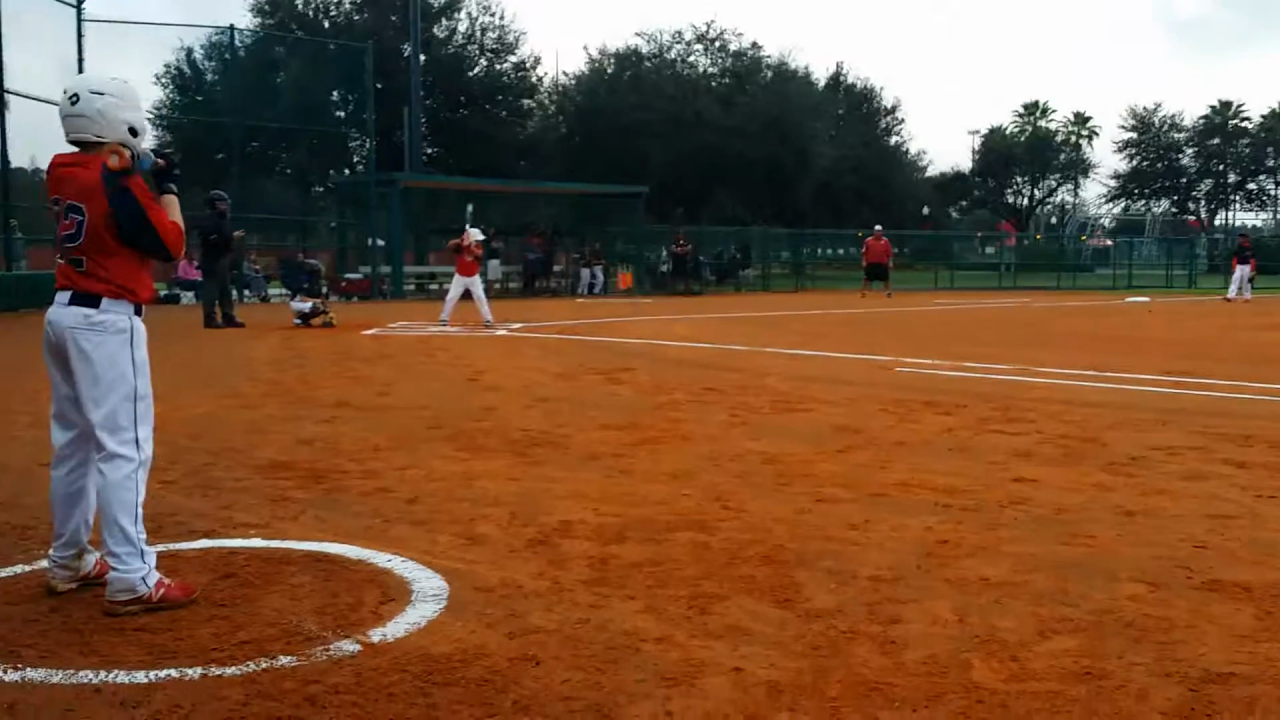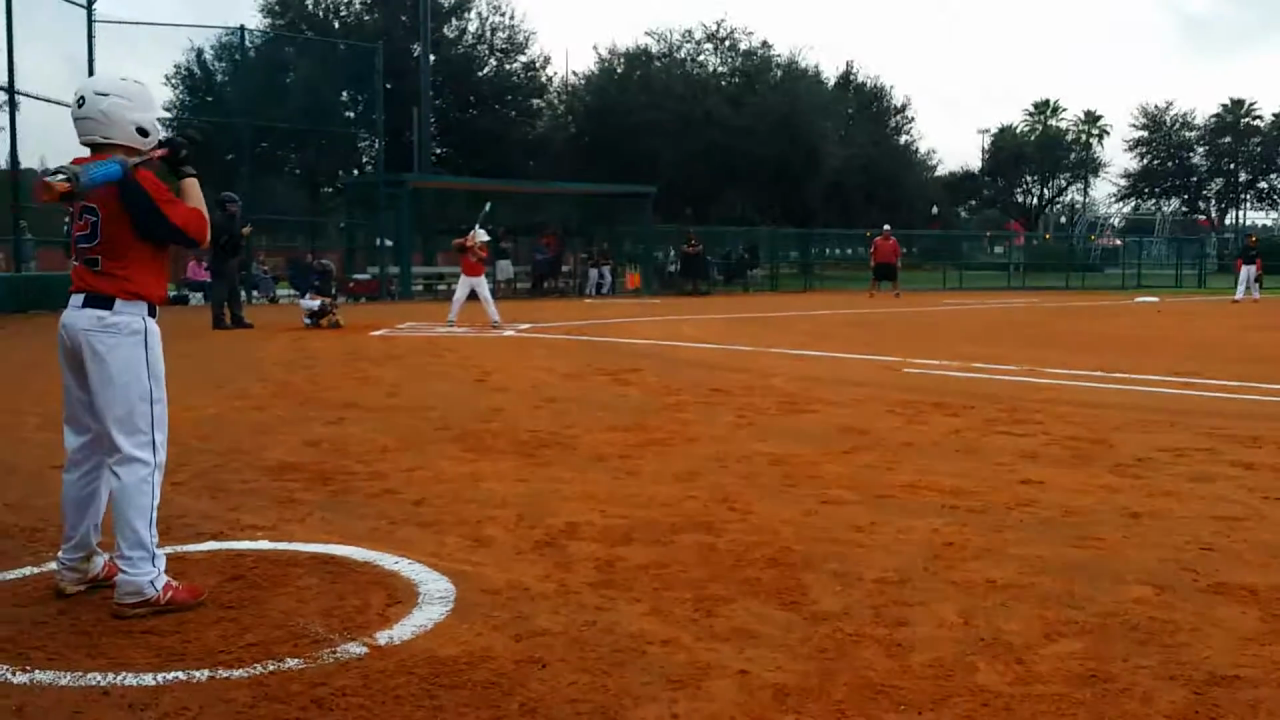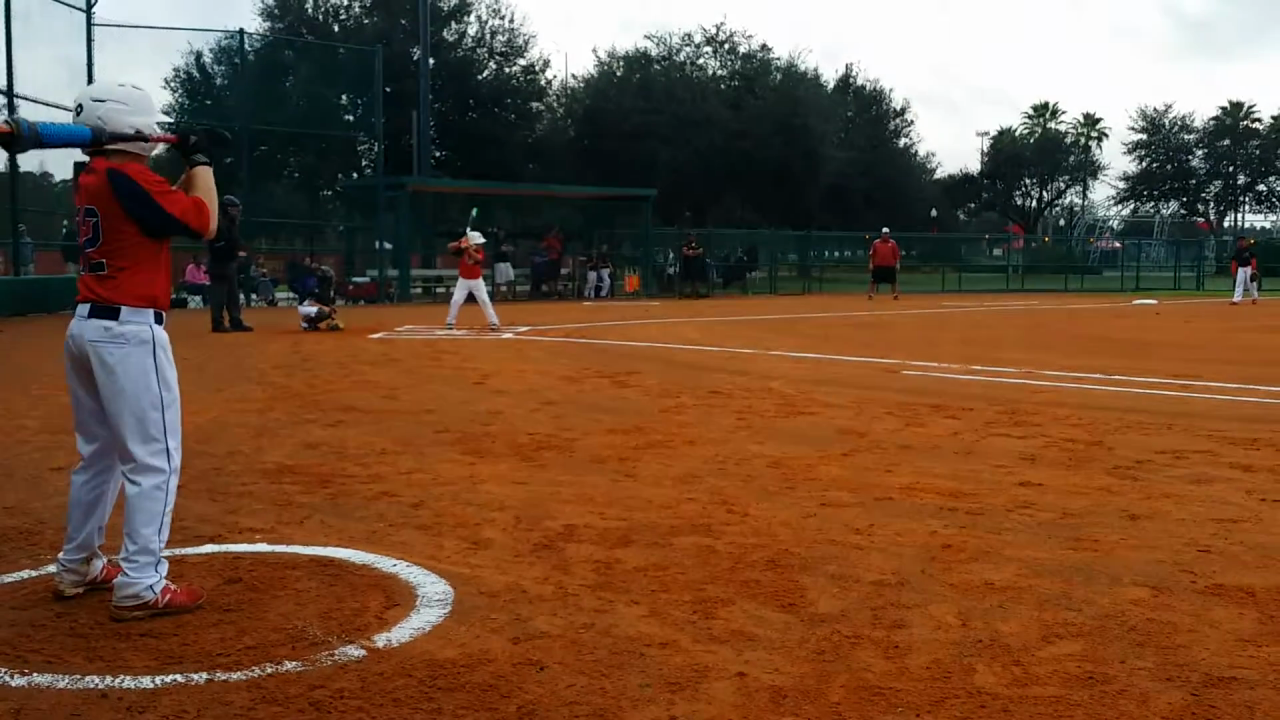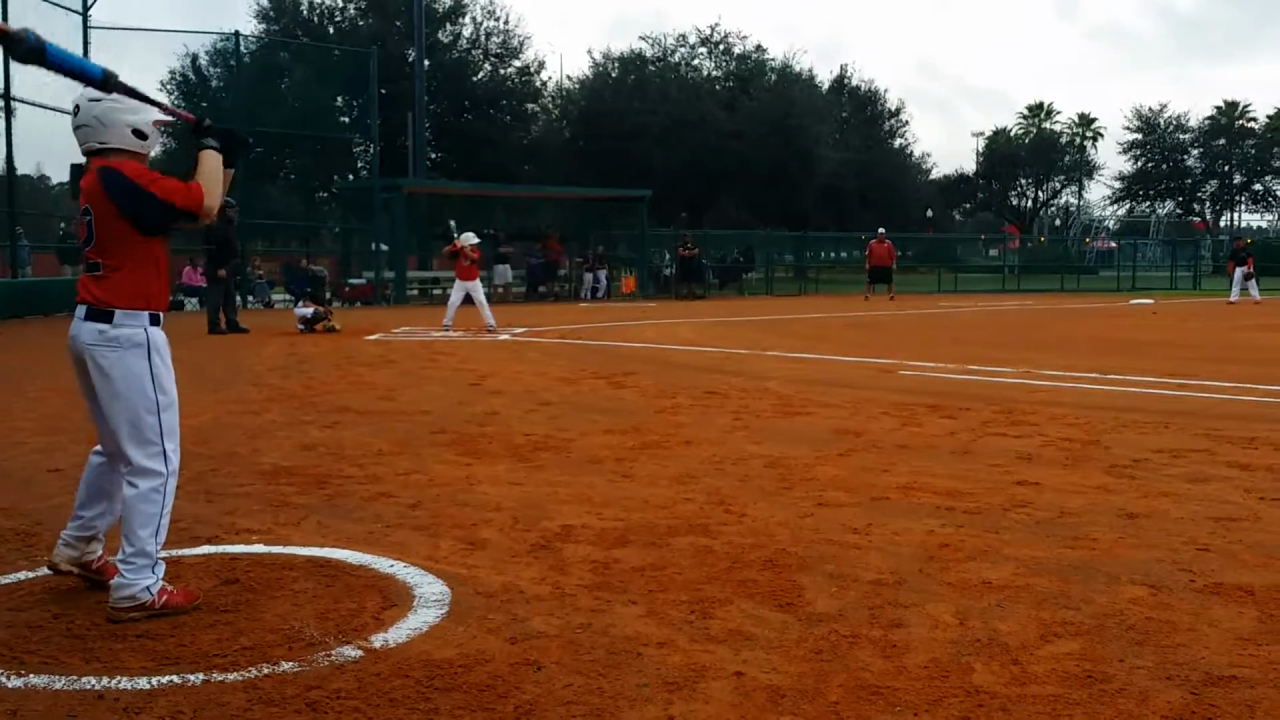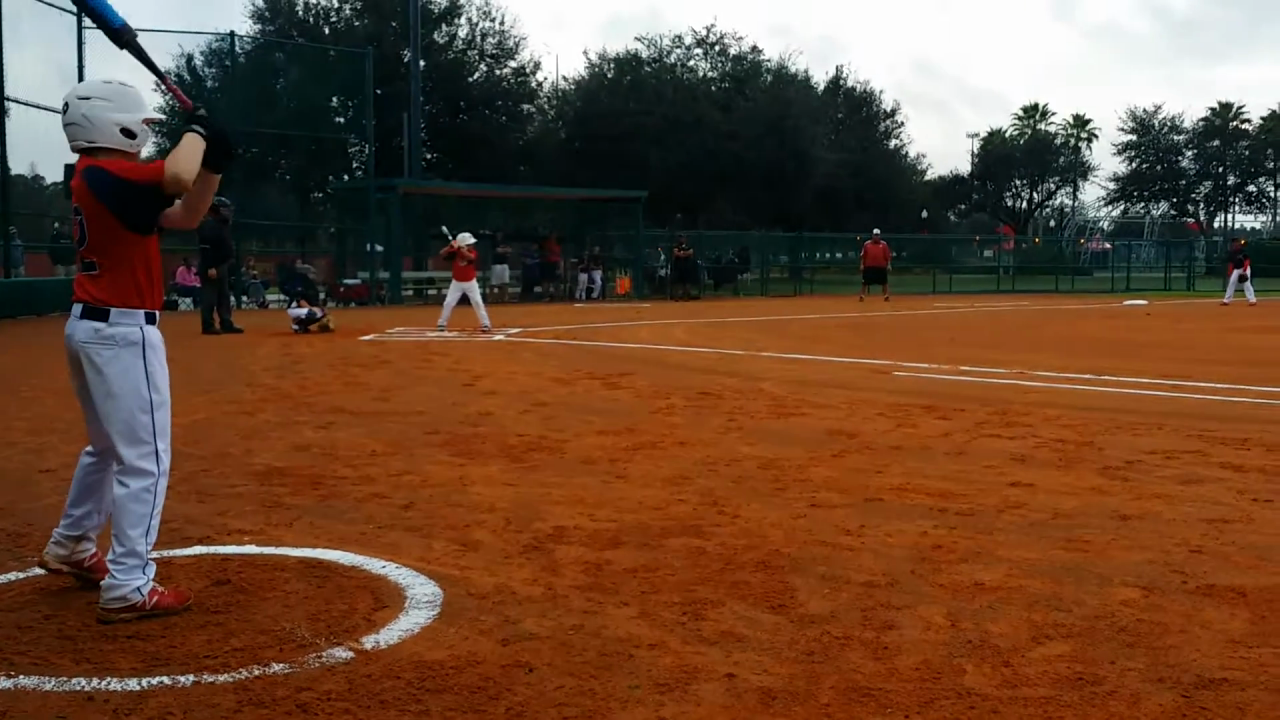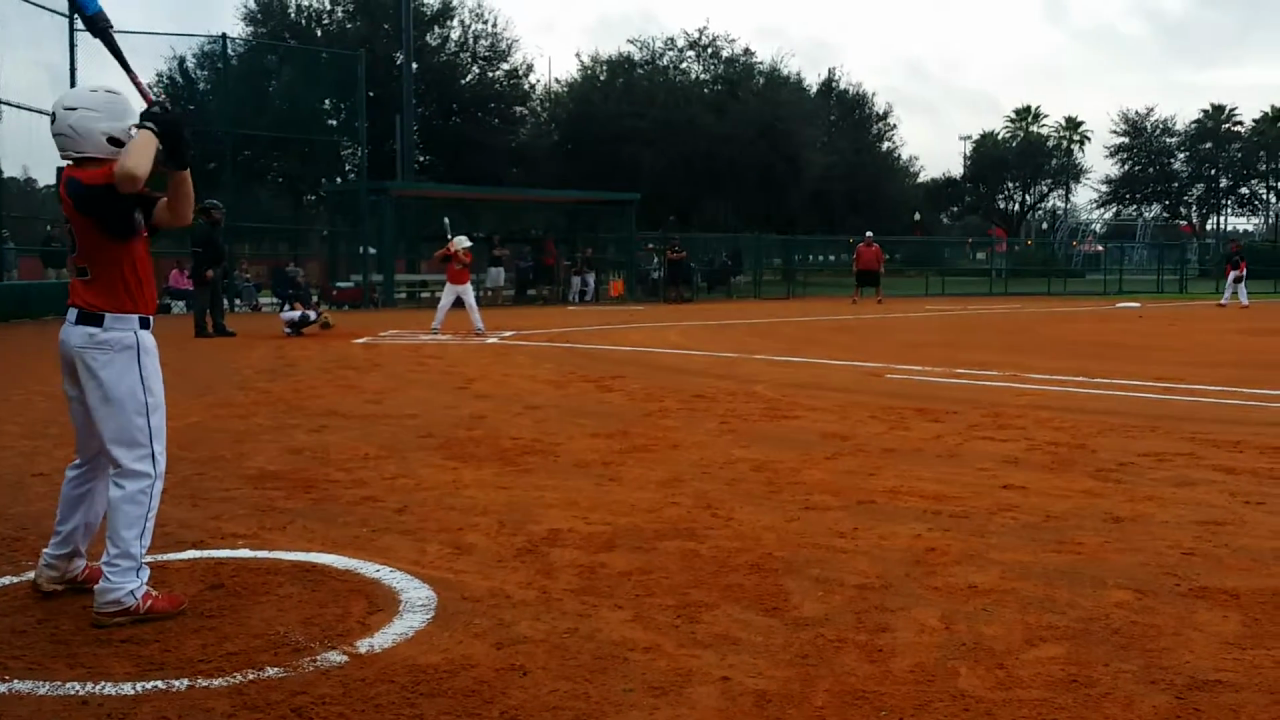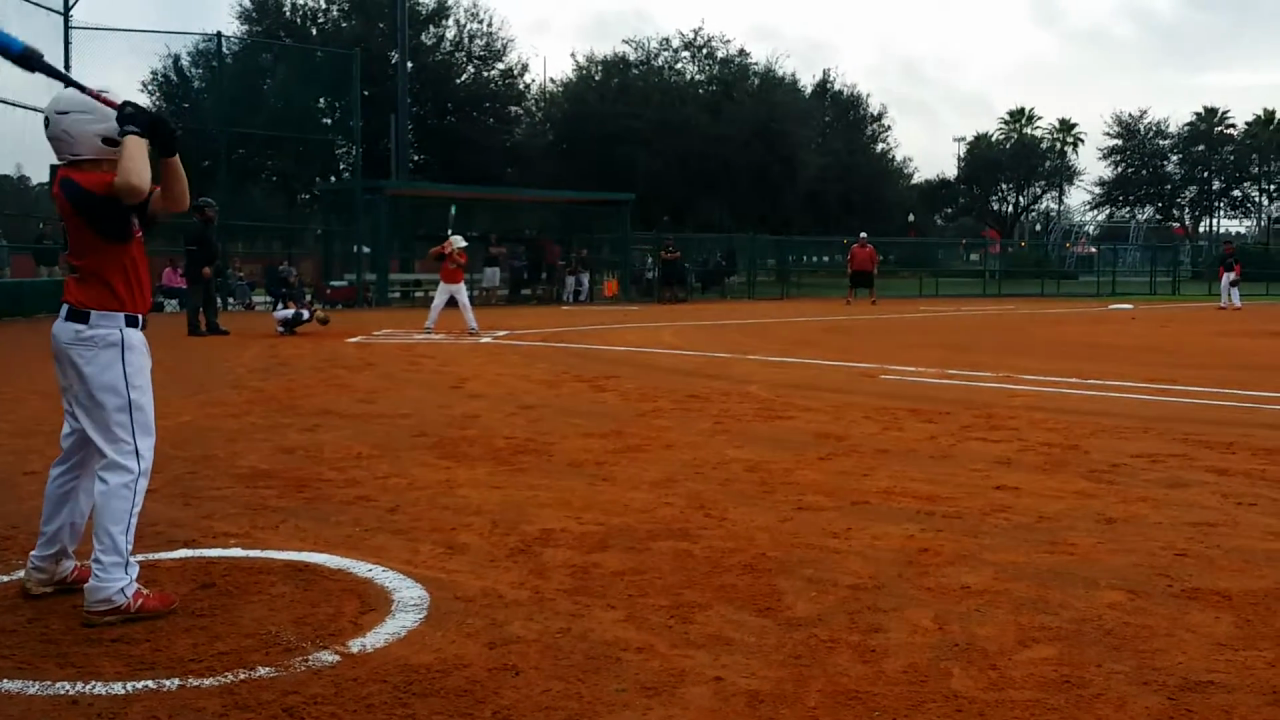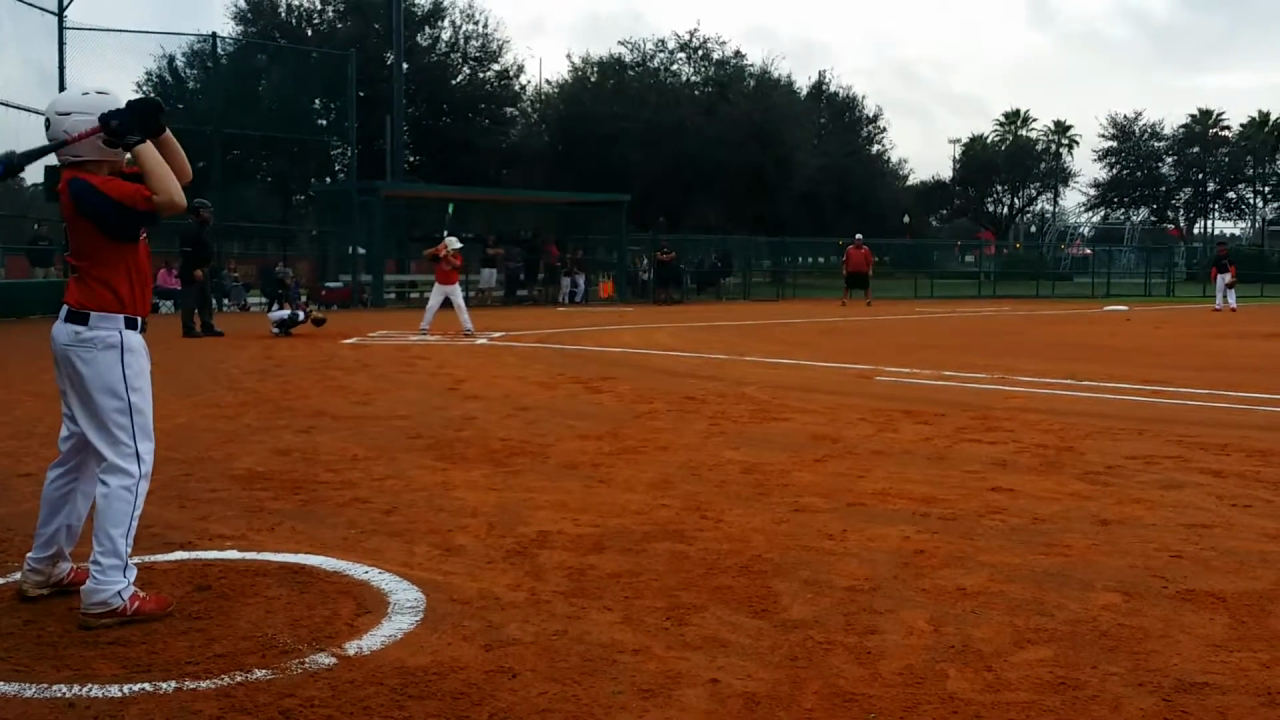
dt=0.2s
person 1, frame 1
left shoulder: (61, 170)
right shoulder: (120, 183)
right elbow: (173, 247)
left wrist: (140, 167)
right wrist: (166, 184)
left hip: (64, 314)
right hip: (108, 322)
left knee: (73, 444)
right knee: (123, 449)
left ankle: (69, 561)
right ankle: (131, 579)
person 1, frame 2
left shoulder: (82, 174)
right shoulder: (129, 179)
right elbow: (198, 232)
left wrist: (167, 163)
right wrist: (186, 169)
left hip: (79, 317)
right hip: (121, 324)
left knee: (86, 448)
right knee: (138, 451)
left ankle: (77, 564)
right ankle: (140, 583)
person 1, frame 3
left shoulder: (95, 179)
right shoulder: (125, 177)
left elbow: (173, 205)
right elbow: (205, 222)
left wrist: (198, 162)
right wrist: (198, 160)
left hip: (87, 326)
right hip: (129, 331)
left knee: (99, 454)
right knee: (155, 459)
left ankle: (77, 566)
right ankle: (140, 586)
person 1, frame 4
left shoulder: (104, 178)
right shoulder: (118, 176)
left elbow: (193, 212)
right elbow: (202, 204)
left wrist: (224, 160)
right wrist: (209, 144)
left hip: (92, 326)
right hip: (126, 332)
left knee: (117, 447)
right knee: (153, 460)
left ankle: (79, 545)
right ankle: (137, 588)
person 1, frame 5
left shoulder: (102, 177)
right shoulder: (104, 173)
left elbow: (186, 217)
right elbow: (176, 176)
left wrist: (214, 162)
right wrist: (197, 129)
left hip: (89, 326)
right hip: (122, 332)
left knee: (108, 447)
right knee: (144, 459)
left ankle: (71, 547)
right ankle: (128, 589)
person 1, frame 6
left shoulder: (99, 184)
right shoulder: (84, 182)
left elbow: (178, 216)
right elbow: (130, 175)
left wrist: (178, 159)
right wrist: (149, 126)
left hip: (86, 331)
right hip: (116, 336)
left knee: (94, 455)
right knee: (139, 462)
left ankle: (61, 564)
right ankle: (121, 592)
person 1, frame 7
left shoulder: (99, 182)
right shoulder: (80, 185)
left elbow: (176, 202)
right elbow: (137, 188)
left wrist: (165, 146)
right wrist: (133, 130)
left hip: (84, 330)
right hip: (107, 335)
left knee: (80, 451)
right knee: (126, 457)
left ankle: (48, 565)
right ankle: (111, 590)
person 1, frame 8
left shoulder: (104, 182)
right shoulder: (87, 187)
left elbow: (181, 173)
right elbow: (173, 201)
left wrist: (153, 126)
right wrist: (138, 140)
left hip: (83, 331)
right hip: (105, 336)
left knee: (78, 454)
right knee: (126, 461)
left ankle: (44, 568)
right ankle: (107, 593)
